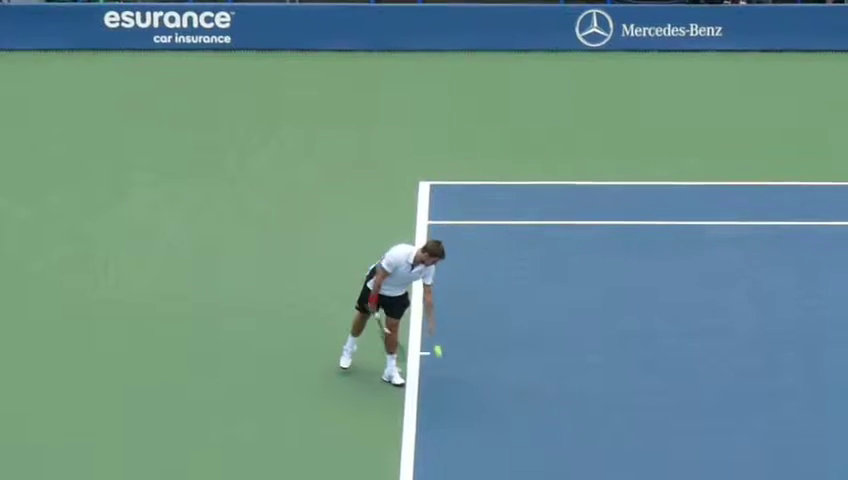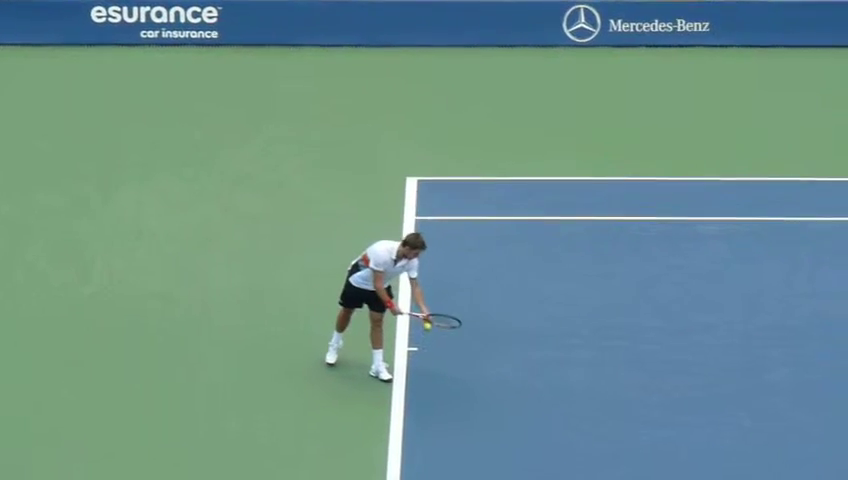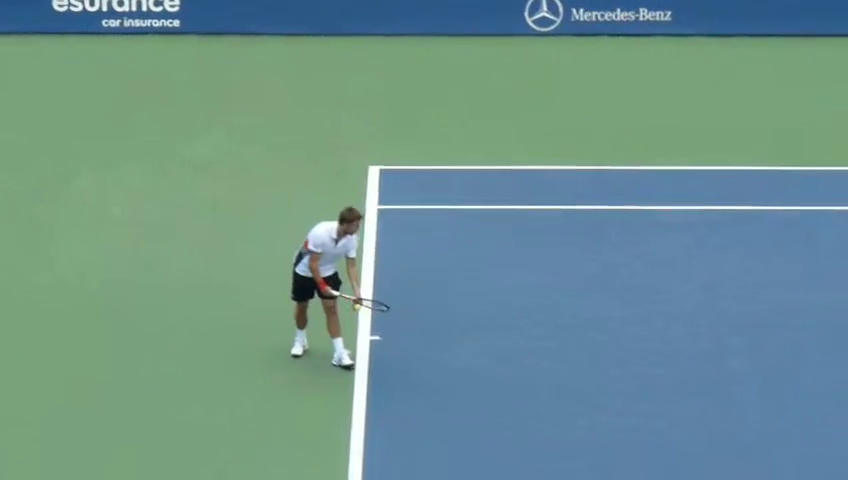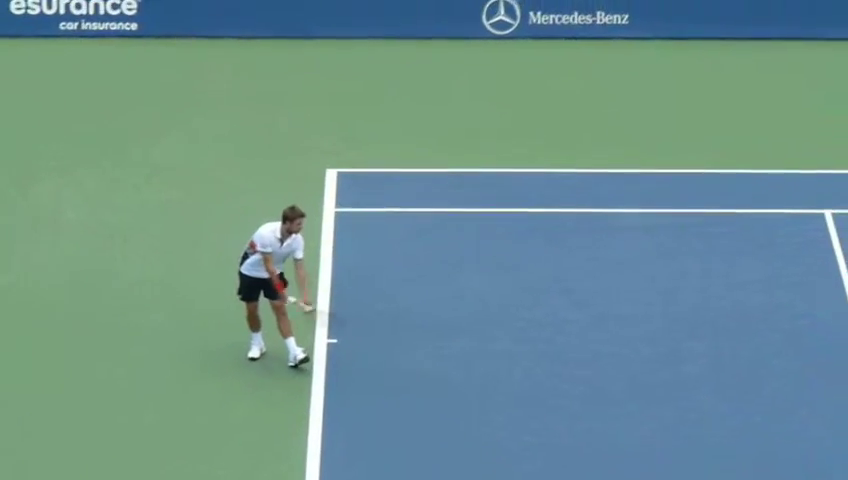
dt=0.5s
person 1, frame 1
left shoulder: (429, 268)
right shoulder: (398, 254)
left elbow: (428, 293)
right elbow: (380, 279)
left wrist: (430, 321)
right wrist: (372, 301)
left hip: (397, 294)
right hip: (376, 287)
left knee: (393, 326)
right knee: (363, 316)
left ankle: (391, 370)
right ankle: (349, 349)
person 1, frame 2
left shoulder: (412, 261)
right shoulder: (381, 252)
left elbow: (415, 286)
right elbow: (377, 283)
left wrist: (423, 309)
right wrist: (390, 305)
left hip: (380, 287)
right hip: (357, 281)
left knee: (377, 321)
right knee: (346, 312)
left ankle: (378, 366)
right ankle: (335, 345)
person 1, frame 3
left shoulder: (352, 239)
right shoulder: (320, 233)
left elbow: (351, 266)
right elbow: (313, 264)
left wrist: (356, 291)
right wrist: (322, 286)
left hip: (328, 274)
right hip: (304, 272)
left knee: (332, 310)
right knee: (301, 307)
left ankle: (340, 354)
right ankle: (300, 341)
person 1, frame 4
left shoulder: (297, 240)
right shoulder: (265, 233)
left elbow: (299, 268)
right elbow: (268, 266)
left wrist: (304, 294)
right wrist: (280, 289)
left hip: (273, 274)
right hip: (250, 273)
left knee: (280, 310)
right knee: (252, 310)
left ankle: (294, 352)
right ankle: (257, 344)
